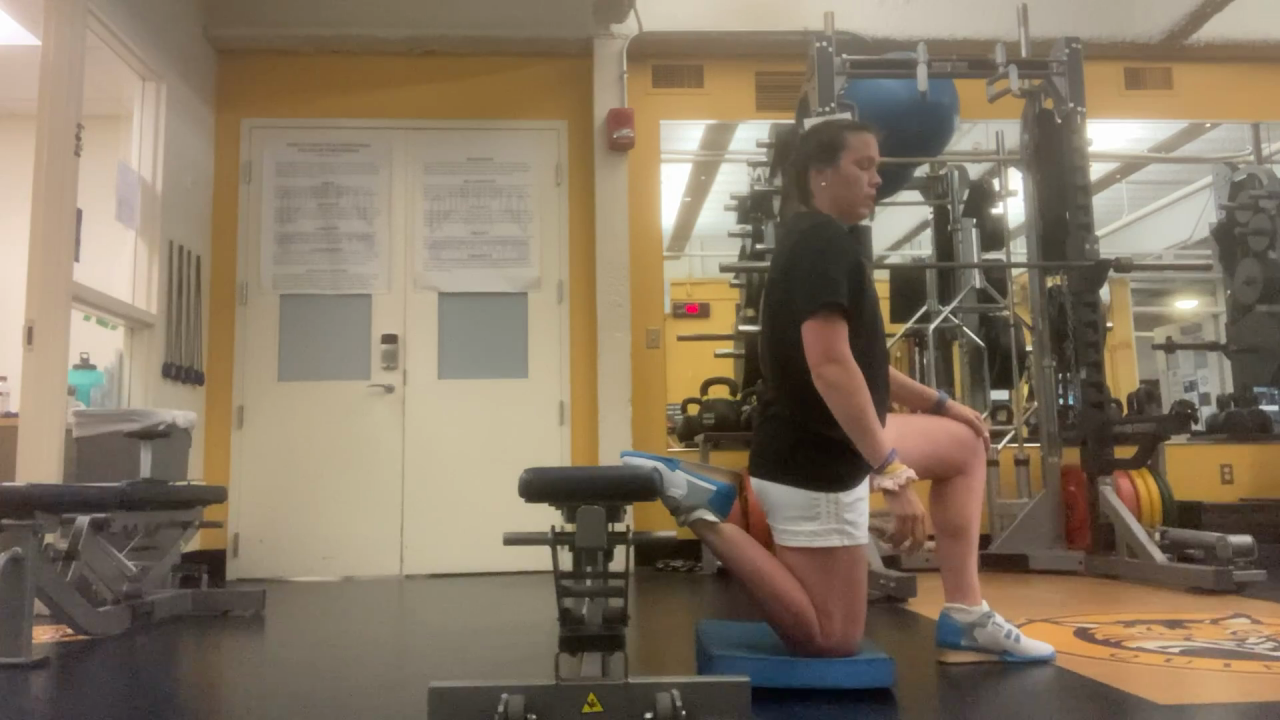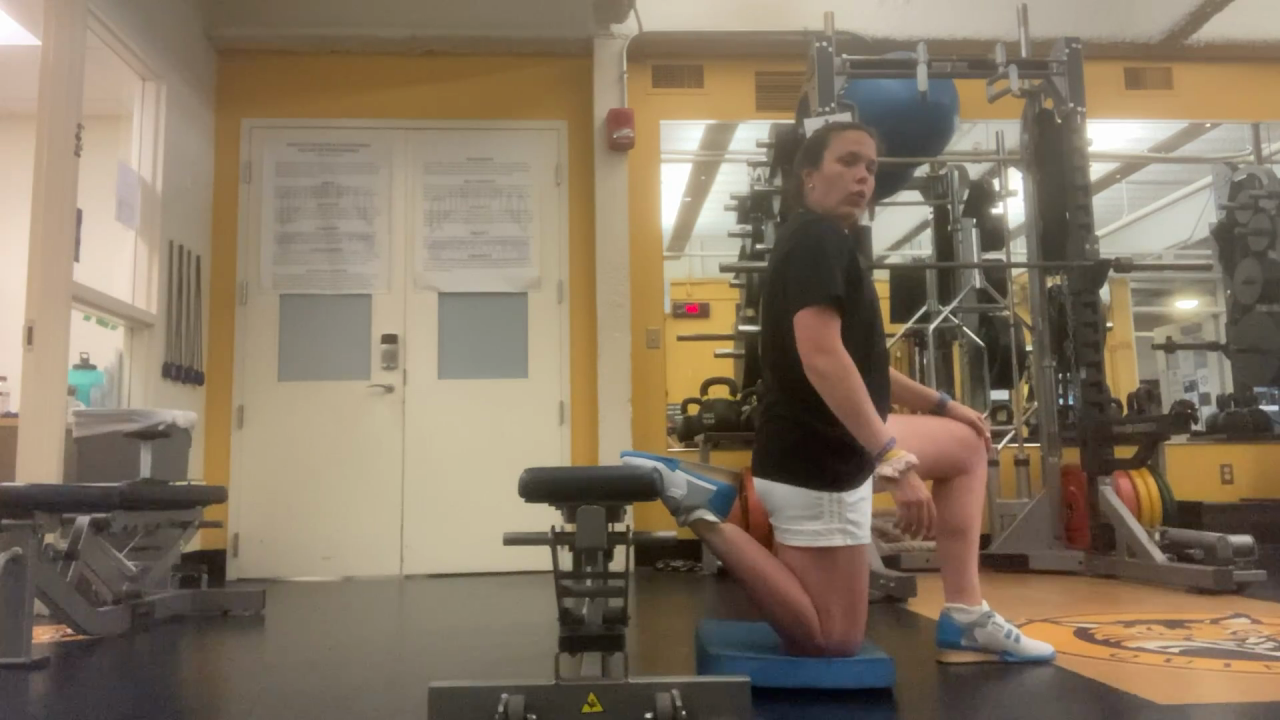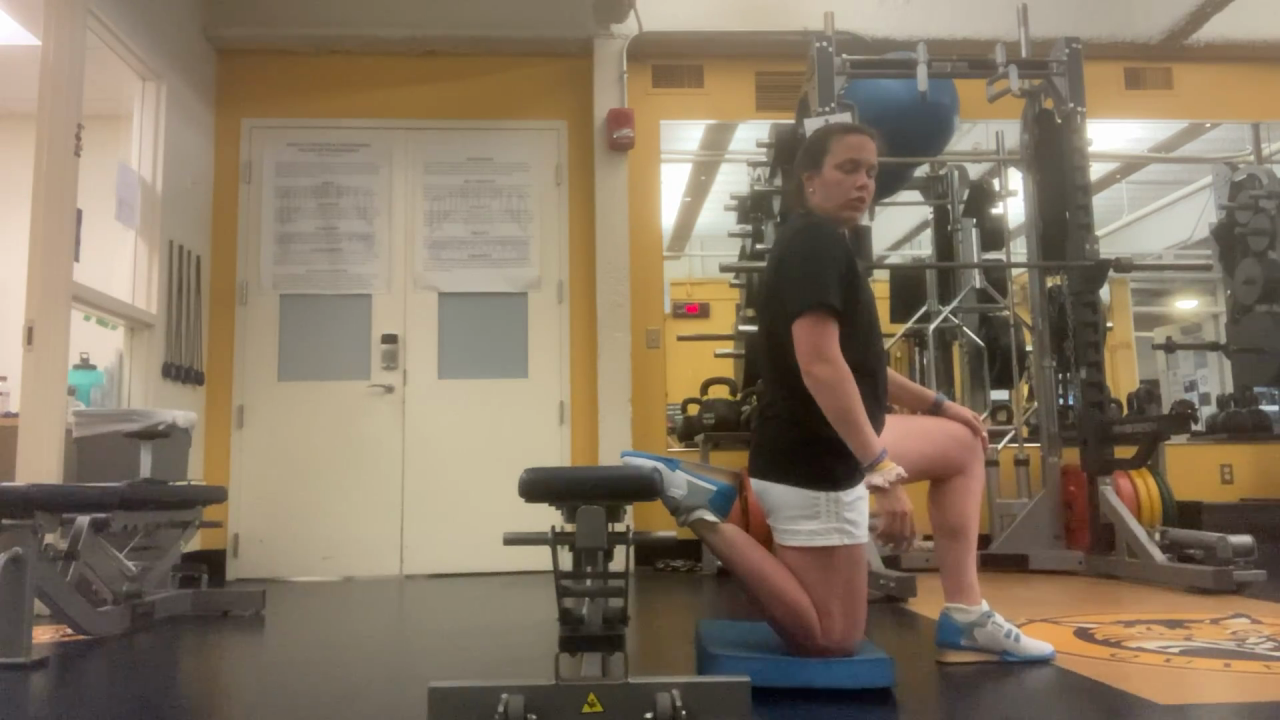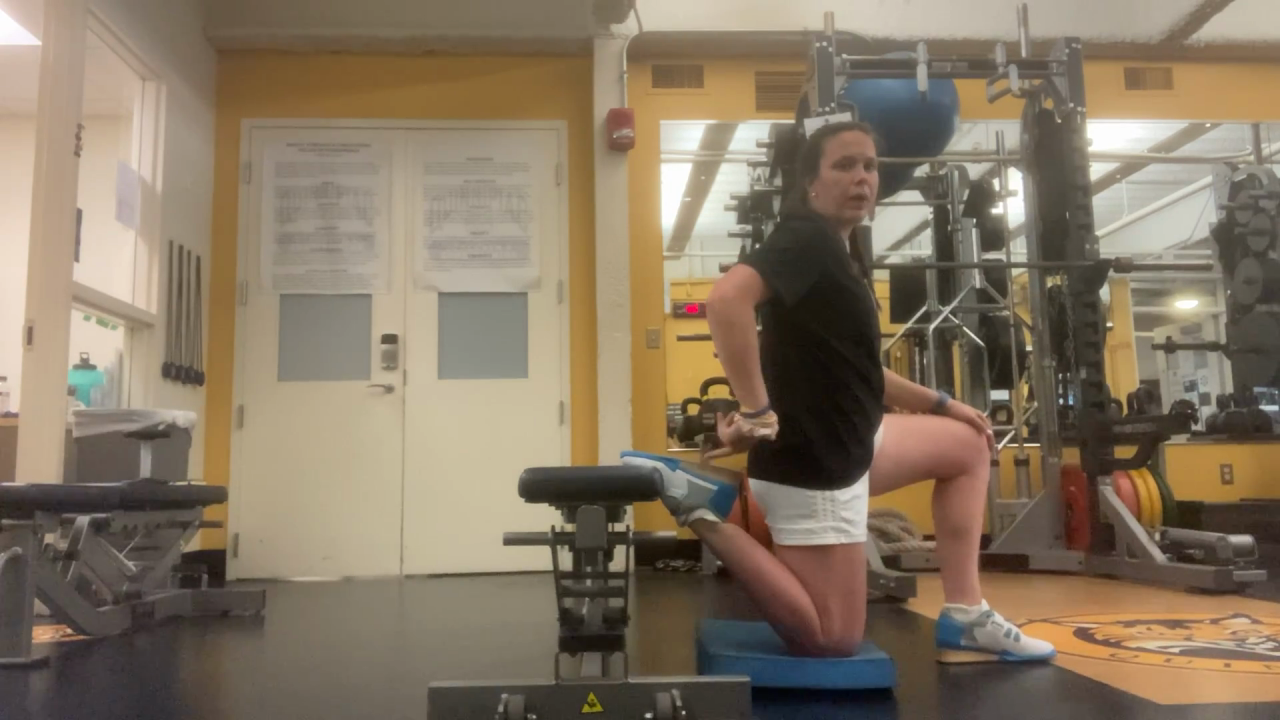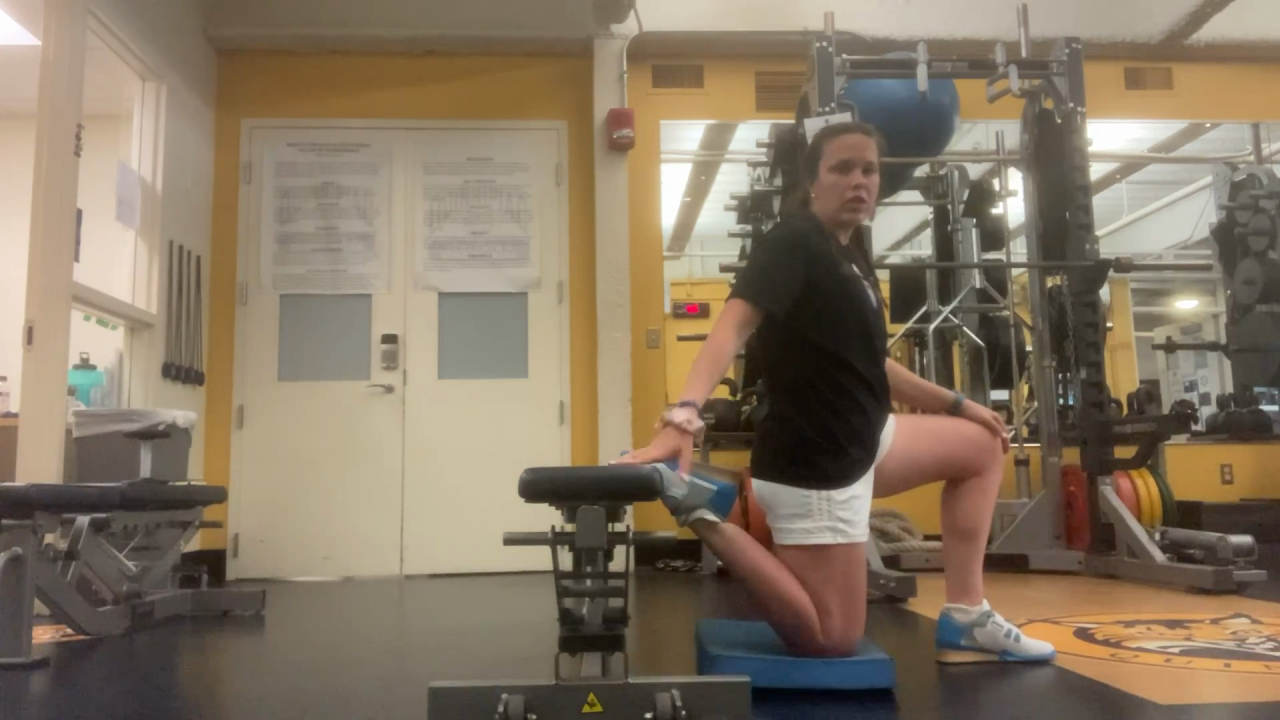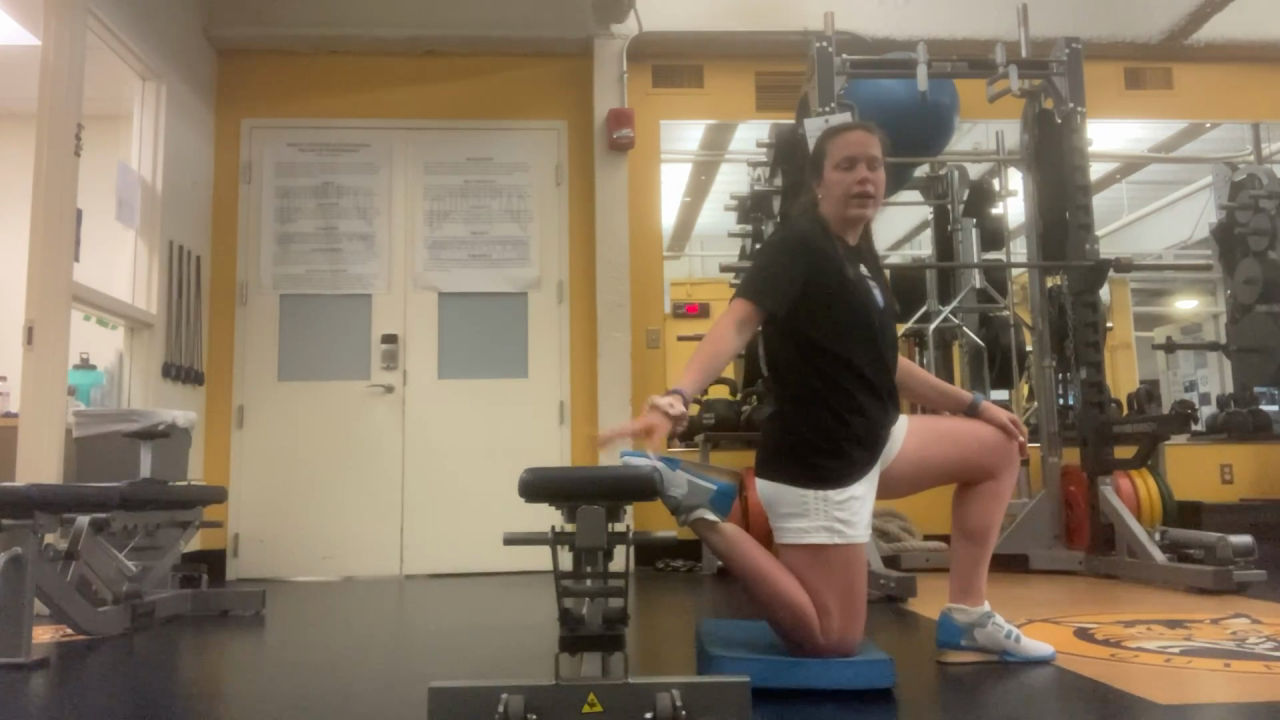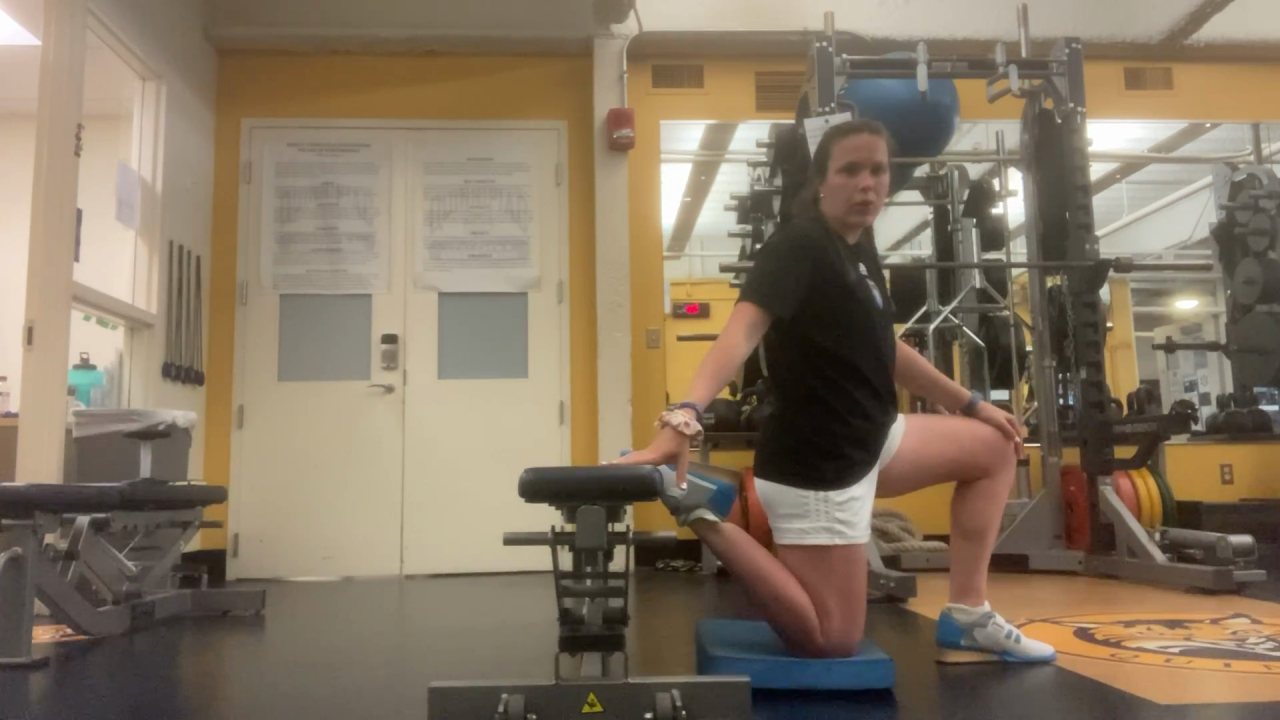
dt=0.7s
person 1, frame 1
left shoulder: (819, 241)
right shoulder: (823, 242)
left elbow: (859, 359)
right elbow: (830, 367)
left wrist: (939, 404)
right wrist: (894, 476)
left hip: (829, 442)
right hip: (811, 460)
left knee: (964, 443)
right knee: (832, 640)
left ankle: (965, 616)
right ankle: (705, 514)
person 1, frame 2
left shoulder: (824, 241)
right shoulder: (819, 238)
left elbow: (858, 358)
right elbow: (823, 359)
left wrist: (941, 404)
right wrist: (895, 463)
left hip: (834, 441)
right hip: (815, 459)
left knee: (966, 444)
right knee: (833, 639)
left ankle: (965, 616)
right ankle: (707, 515)
person 1, frame 3
left shoulder: (823, 245)
right shoulder: (816, 242)
left elbow: (856, 363)
right elbow: (819, 363)
left wrist: (938, 404)
right wrist: (884, 473)
left hip: (829, 446)
right hip: (810, 460)
left knee: (963, 443)
right knee: (832, 639)
left ankle: (965, 616)
right ankle: (706, 512)
person 1, frame 4
left shoulder: (841, 251)
right shoulder: (808, 238)
right elbow: (726, 299)
left wrist: (941, 403)
right wrist: (755, 412)
left hip: (844, 441)
right hip: (808, 459)
left knee: (968, 444)
right knee: (831, 640)
left ankle: (964, 615)
right ankle: (708, 513)
person 1, frame 5
left shoulder: (851, 253)
right shoulder: (793, 243)
right elbow: (733, 324)
left wrist: (956, 403)
right wrist: (685, 416)
left hip: (859, 440)
right hip: (810, 460)
left knee: (982, 445)
right knee: (832, 639)
left ankle: (965, 617)
right ankle: (704, 516)
person 1, frame 6
left shoulder: (861, 256)
right shoulder: (798, 245)
right elbow: (736, 325)
left wrist: (973, 406)
right wrist: (673, 402)
left hip: (871, 441)
right hip: (814, 463)
left knee: (998, 449)
right knee: (831, 642)
left ankle: (966, 618)
right ankle: (704, 514)
person 1, frame 7
left shoulder: (859, 248)
right shoulder: (798, 246)
left elbow: (883, 348)
right elbow: (742, 332)
left wrist: (971, 404)
right wrist: (684, 418)
left hip: (868, 440)
right hip: (813, 461)
left knee: (994, 448)
right knee: (832, 641)
left ankle: (967, 617)
right ankle: (704, 515)
